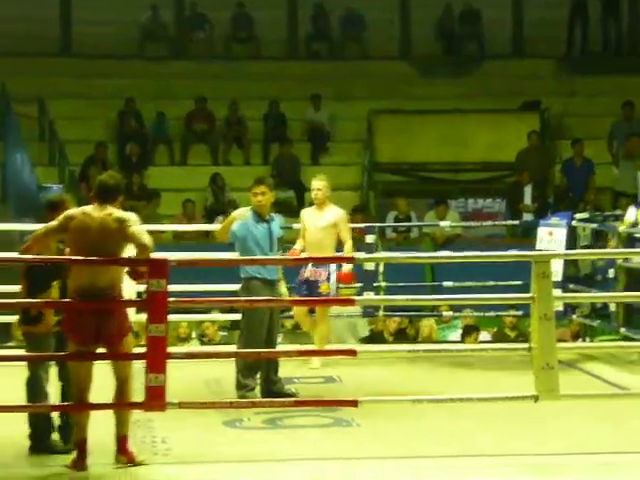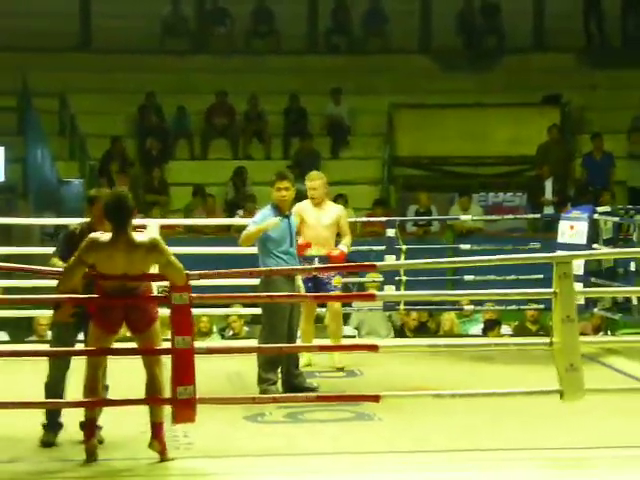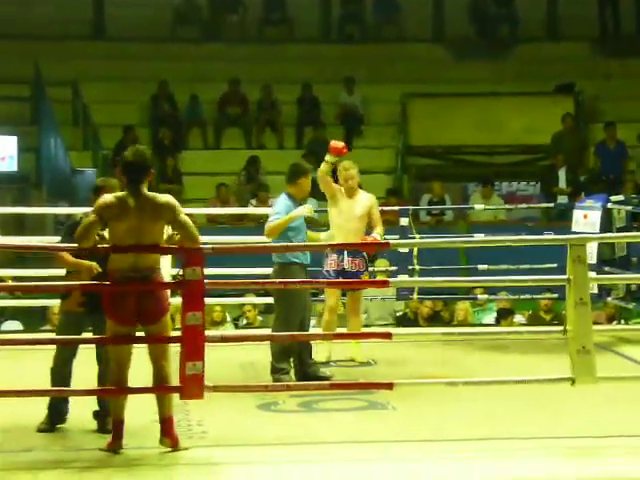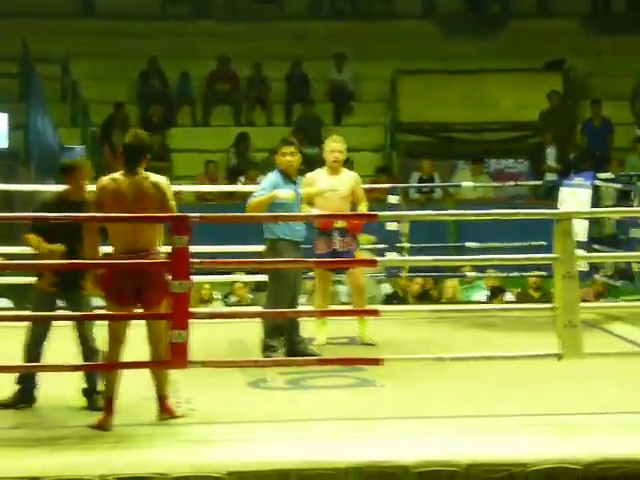
dt=0.7s
person 1, frame 1
left shoulder: (72, 216)
right shoulder: (125, 218)
left elbow: (32, 244)
right elbow: (146, 246)
right wrist: (138, 267)
left hip: (78, 308)
right hip: (111, 307)
left knee: (80, 387)
right knee: (124, 379)
left ankle: (80, 454)
right ankle: (122, 448)
person 1, frame 2
left shoulder: (95, 244)
right shoulder: (151, 245)
left elbow: (65, 283)
right elbow: (180, 280)
right wrist: (165, 260)
left hip: (107, 303)
right hip: (140, 302)
left knee: (94, 366)
right knee: (154, 366)
left ankle: (90, 434)
right ankle: (157, 435)
person 1, frame 3
left shoulder: (109, 204)
right shoulder: (164, 204)
left elbow: (82, 239)
right elbow: (193, 241)
left hip: (119, 289)
right hip: (152, 287)
left knee: (119, 365)
right knee: (161, 361)
left ankle: (117, 435)
right ankle: (167, 430)
person 1, frame 4
left shoulder: (105, 185)
right shoulder: (159, 184)
left elbow: (93, 231)
left hip: (120, 267)
right hip: (151, 265)
left knee: (115, 342)
right knee: (159, 340)
left ankle: (108, 409)
right ankle: (163, 404)
person 2, frame 1
left shoulder: (64, 242)
right shoulder: (40, 240)
left hip: (61, 319)
right hip: (39, 320)
left knee: (71, 376)
right knee: (40, 379)
left ankle: (67, 430)
right ankle: (40, 438)
person 2, frame 2
right shoulder: (73, 234)
right elbow: (55, 263)
right hip: (69, 310)
right knee: (57, 368)
left ankle: (93, 424)
right ankle: (51, 425)
person 2, frame 3
right shoulder: (78, 224)
right elbow: (61, 256)
right wrist: (84, 264)
right hip: (76, 301)
left knee: (108, 361)
right knee: (63, 358)
left ankle: (105, 414)
right ankle: (55, 412)
person 2, frame 4
right shoulder: (49, 204)
right elbow: (29, 237)
right wrist: (45, 248)
left hip: (80, 281)
right hip: (48, 280)
left knee: (87, 338)
right knee: (36, 336)
left ankle: (93, 391)
right ankle: (25, 390)
person 3, frame 1
left shoulder: (275, 221)
right shoulder: (245, 222)
right elbow: (221, 237)
left wrist: (281, 282)
right wrist: (230, 219)
left hip: (272, 285)
right hip: (254, 285)
left knee: (270, 340)
right knee: (251, 340)
left ankle: (271, 385)
right ankle: (245, 387)
person 3, frame 2
left shoulder: (291, 216)
right shoulder: (265, 215)
right elbow: (244, 240)
right wrist: (263, 227)
left hip: (290, 280)
right hip: (274, 281)
left knee: (290, 334)
right knee: (273, 334)
left ankle: (292, 379)
right ankle: (267, 382)
person 3, frame 3
left shoulder: (296, 204)
right shoulder: (283, 204)
right elbow: (269, 231)
left wrist: (319, 237)
right wrist: (293, 215)
left hip: (299, 269)
right hip: (288, 269)
left knee: (302, 323)
right knee: (286, 323)
left ankle: (305, 368)
right ankle: (280, 372)
person 3, frame 4
left shoulder: (296, 181)
right shoulder: (272, 180)
right elbow: (251, 207)
right wrist: (274, 195)
left hip: (295, 246)
right hip: (279, 246)
left knee: (292, 300)
right knee: (278, 300)
left ankle: (294, 343)
right ankle: (271, 348)
person 4, frame 1
left shoulder: (338, 214)
right shoulder: (305, 213)
left elbow: (347, 241)
left wrist: (347, 264)
right wrist: (296, 249)
left hip: (326, 266)
right hip: (307, 266)
left knee: (321, 312)
right knee: (298, 311)
right ankle: (320, 338)
person 4, frame 2
left shoulder: (337, 210)
right shoulder: (300, 208)
left elbow: (347, 235)
left wrist: (343, 249)
right wrist: (297, 241)
left hip: (328, 263)
right hip: (306, 263)
left knee: (335, 309)
right knee: (307, 312)
left ankle: (336, 352)
right ankle: (307, 354)
person 4, frame 3
left shoulder: (369, 199)
right shoulder: (333, 193)
left elbow: (378, 225)
right elbow: (321, 176)
left wrist: (376, 237)
right wrist: (331, 158)
left hip: (357, 256)
right hip: (334, 255)
left knee: (354, 306)
right knee: (331, 304)
left ankle: (355, 349)
right ankle: (328, 347)
person 4, frame 4
left shoulder: (353, 177)
right shoulder: (312, 178)
left elbow: (362, 202)
left wrist: (359, 217)
right wrist: (315, 214)
left hip: (346, 234)
right hip: (323, 235)
left knee: (359, 284)
right knee: (323, 287)
left ankle: (362, 329)
right ankle: (322, 329)
